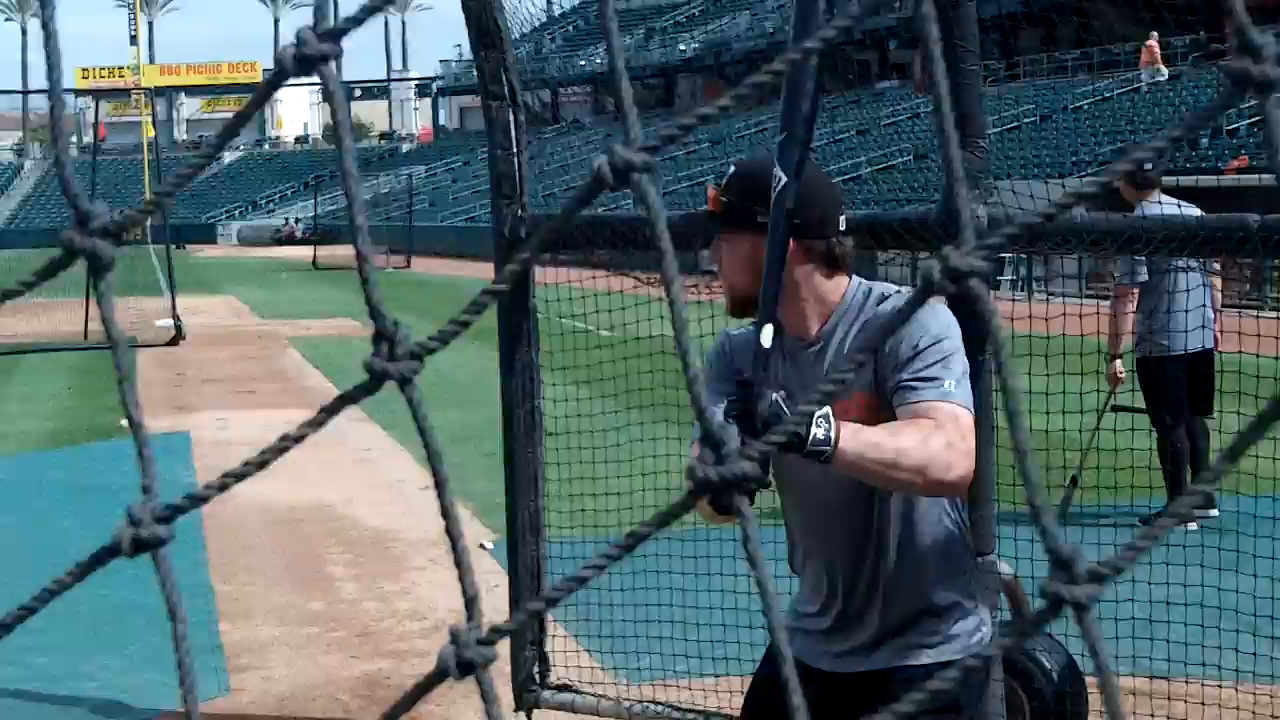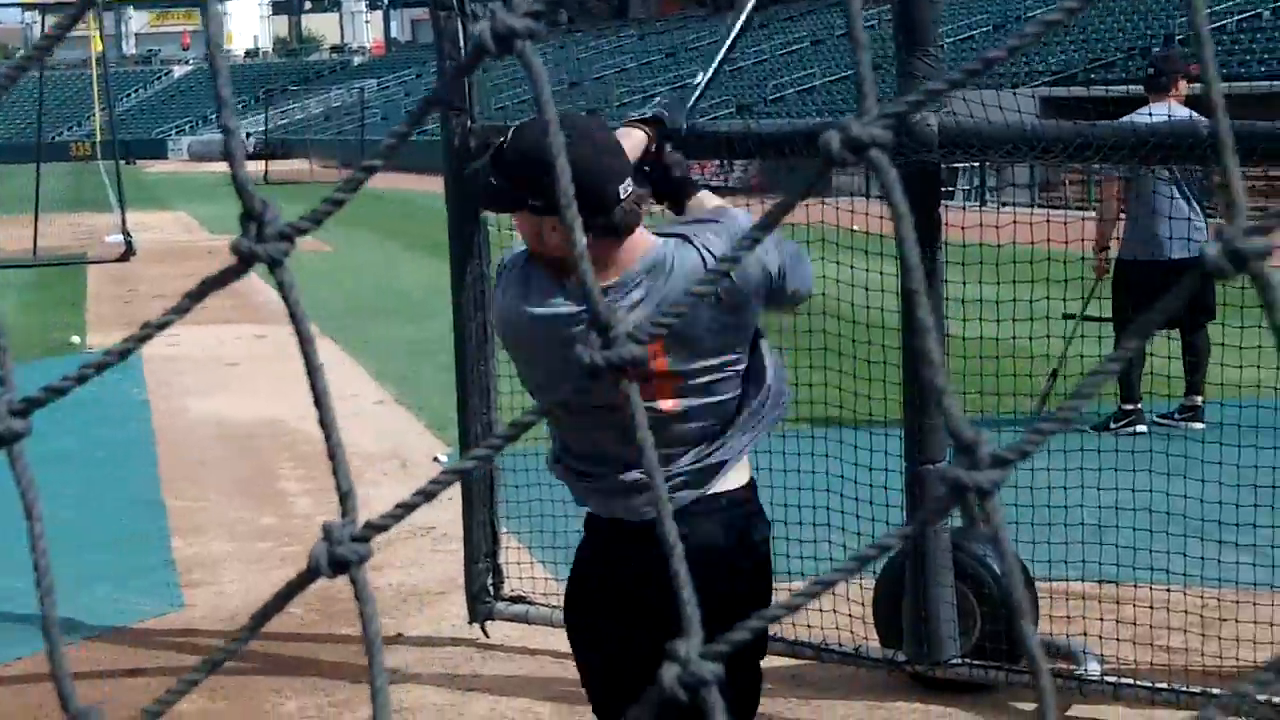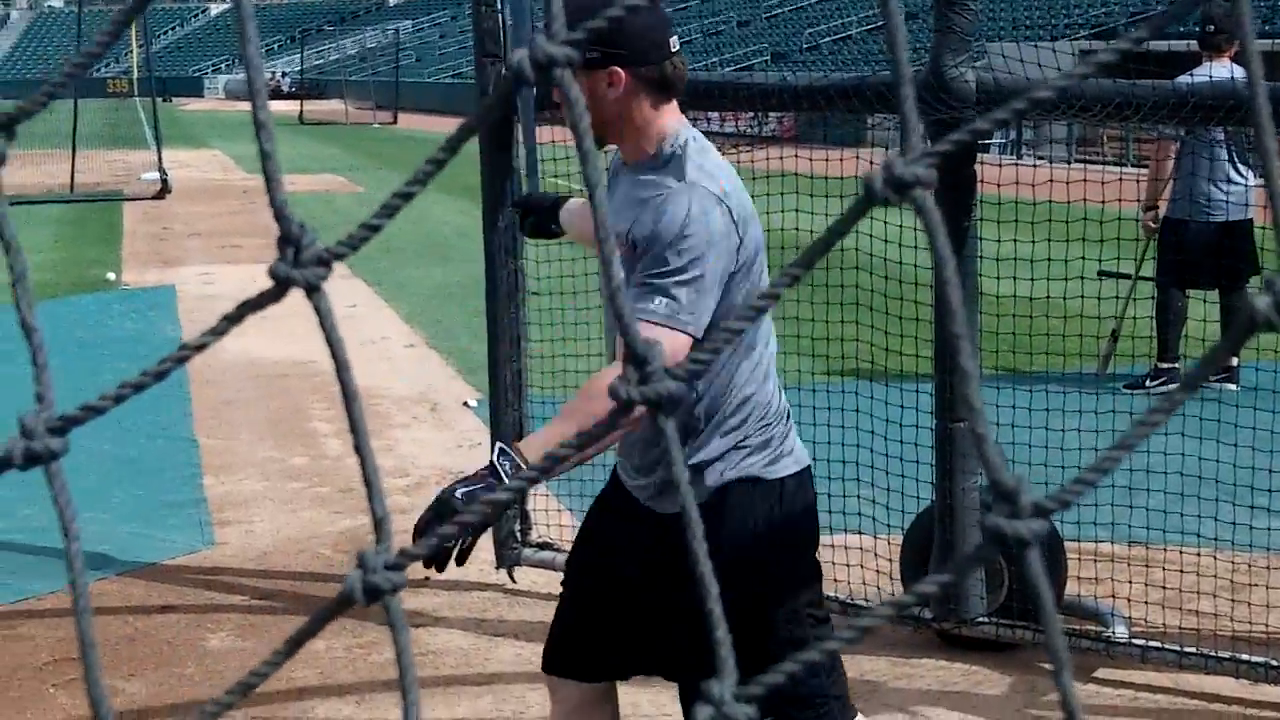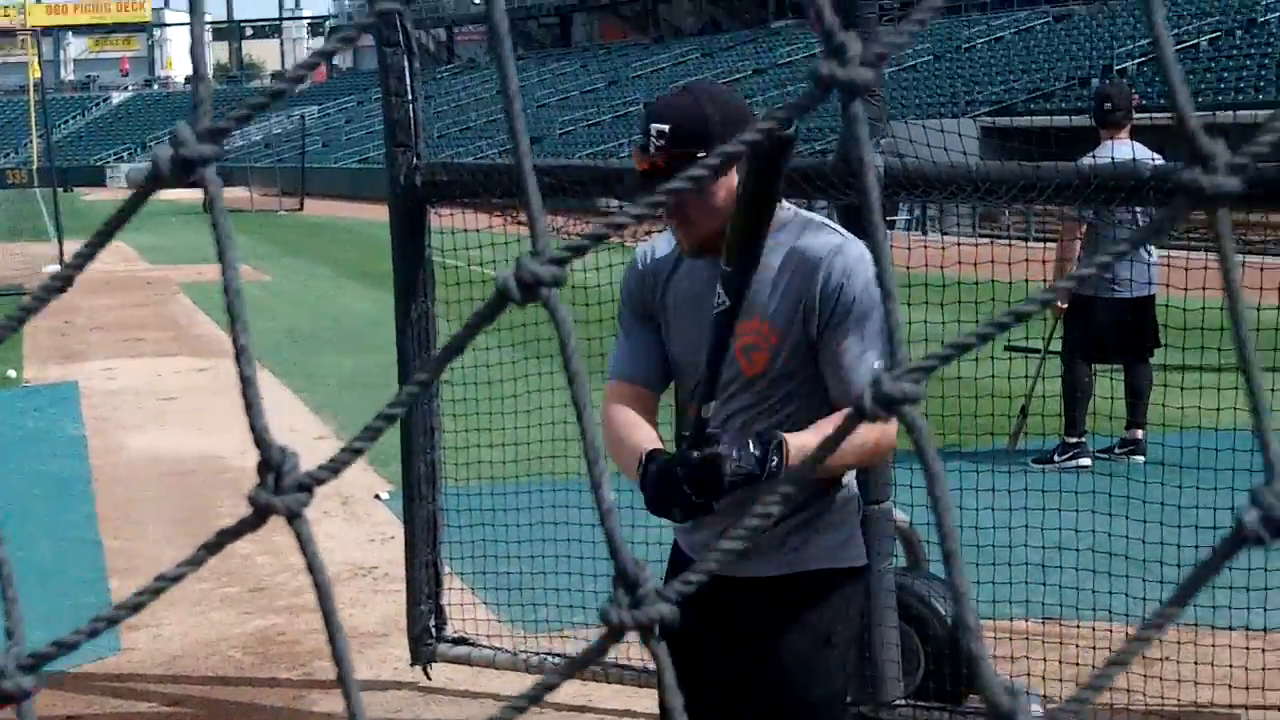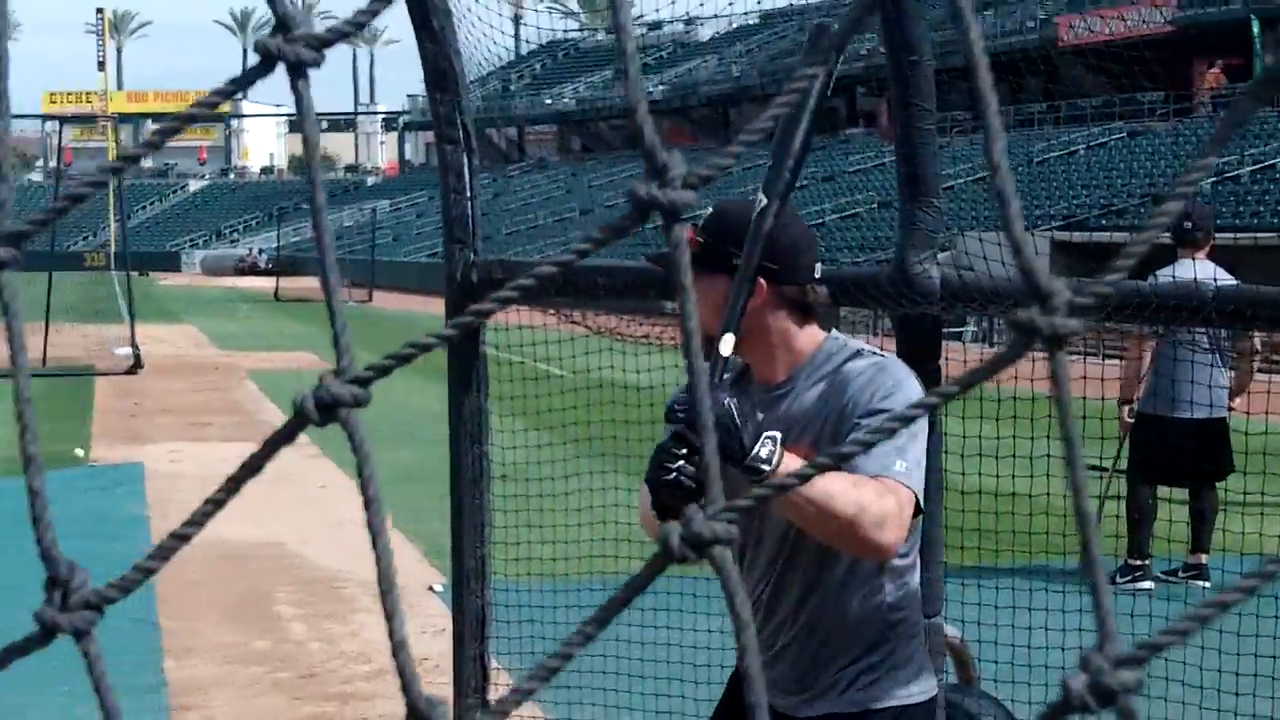
dt=1s
person 1, frame 1
left shoulder: (910, 323)
right shoulder: (738, 355)
left elbow: (949, 461)
left wrist: (811, 432)
left hip: (927, 655)
right hip: (814, 644)
person 1, frame 2
left shoulder: (517, 296)
right shoulder: (730, 250)
right elbow: (791, 268)
left wrist: (633, 141)
right wrist: (687, 190)
left hip: (626, 546)
right hip: (738, 527)
person 1, frame 3
left shoulder: (691, 201)
right shoulder: (634, 167)
left wrist: (504, 469)
right wrist: (559, 211)
left hip: (741, 499)
right hip: (643, 486)
person 1, frame 4
left shoulder: (833, 264)
right shoulder: (652, 267)
left elbow: (879, 425)
right elbow: (623, 405)
left wrist: (766, 455)
right wrist: (653, 465)
left hip: (808, 579)
right hip: (697, 565)
person 1, frame 5
left shoulder: (876, 383)
right shoulder: (715, 395)
left elbow: (884, 527)
right elbow: (659, 525)
left wrist: (755, 452)
right wrist: (667, 494)
person 2, frame 1
right shoulder: (1195, 215)
left elbow: (1126, 296)
right elbow: (1214, 275)
left wrist: (1114, 353)
right wrist: (1215, 324)
left hip: (1161, 343)
right hip: (1202, 338)
left knee: (1168, 423)
right knee: (1196, 418)
right ankle: (1205, 494)
person 2, frame 2
left shoulder: (1126, 129)
right shoulder: (1201, 126)
left elbow: (1111, 194)
left wrist: (1101, 246)
left hip: (1141, 248)
right hip: (1193, 245)
left knee: (1130, 327)
right knee: (1193, 324)
left ankle: (1129, 410)
right ankle: (1193, 405)
person 2, frame 3
left shoulder: (1184, 85)
left elbow: (1166, 152)
left wrist: (1150, 205)
left hip: (1190, 208)
right hip: (1238, 206)
left knee: (1172, 284)
right knee: (1234, 285)
left ankle: (1167, 367)
right ankle: (1228, 366)
person 2, frame 4
left shoulder: (1089, 166)
right shoulder: (1155, 163)
left elbow: (1073, 232)
left wrist: (1057, 283)
left hip: (1096, 285)
right hip: (1142, 281)
left knee: (1077, 359)
right knee: (1137, 359)
left ankle: (1074, 443)
right ankle: (1134, 438)
person 2, frame 5
left shoulder: (1161, 281)
right shoulder: (1232, 284)
left elbow: (1142, 347)
right elbow: (1248, 350)
left wrist: (1127, 399)
right wrist: (1236, 391)
left hip: (1164, 405)
right hip: (1213, 405)
left knee: (1143, 480)
right knee: (1204, 483)
left ankle: (1138, 565)
right ankle: (1198, 563)
